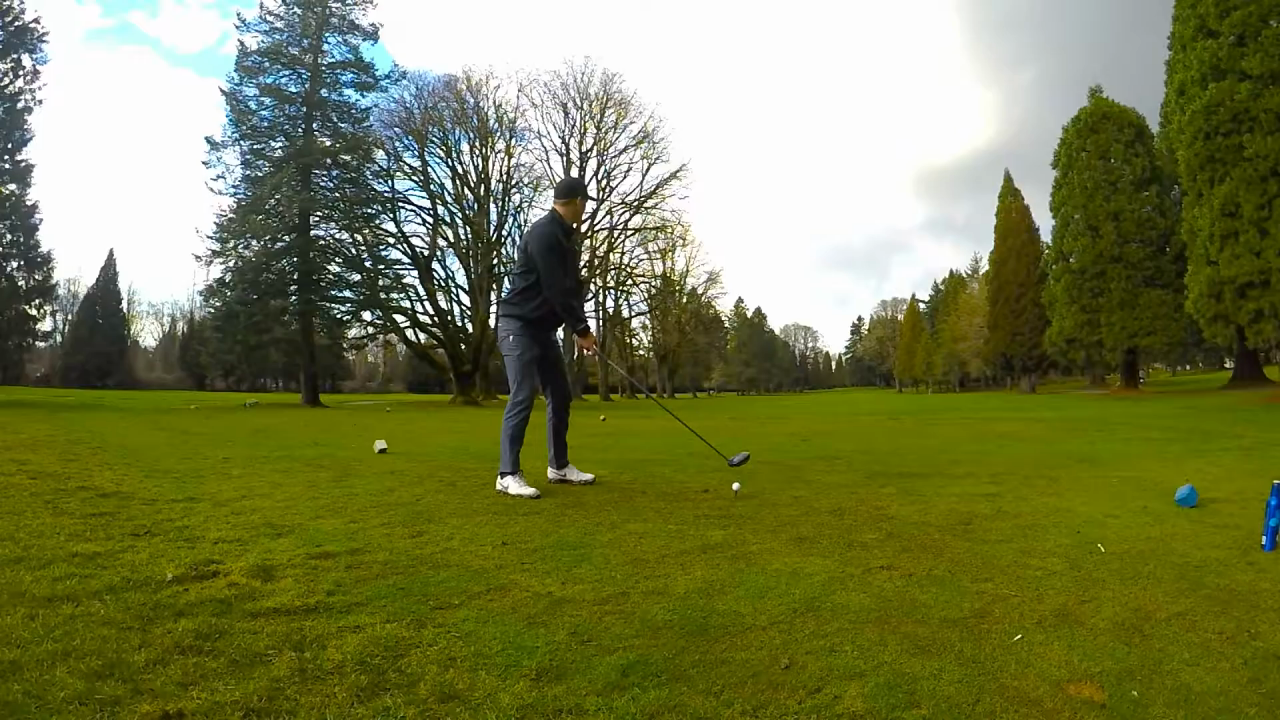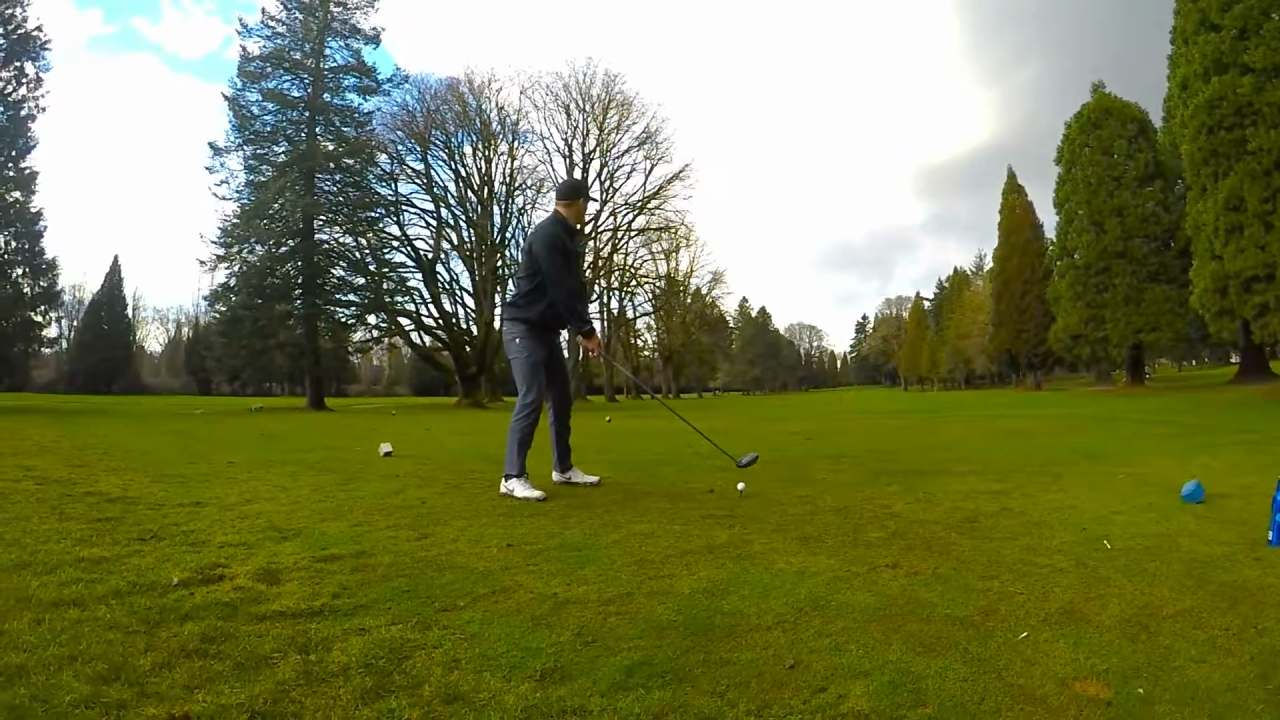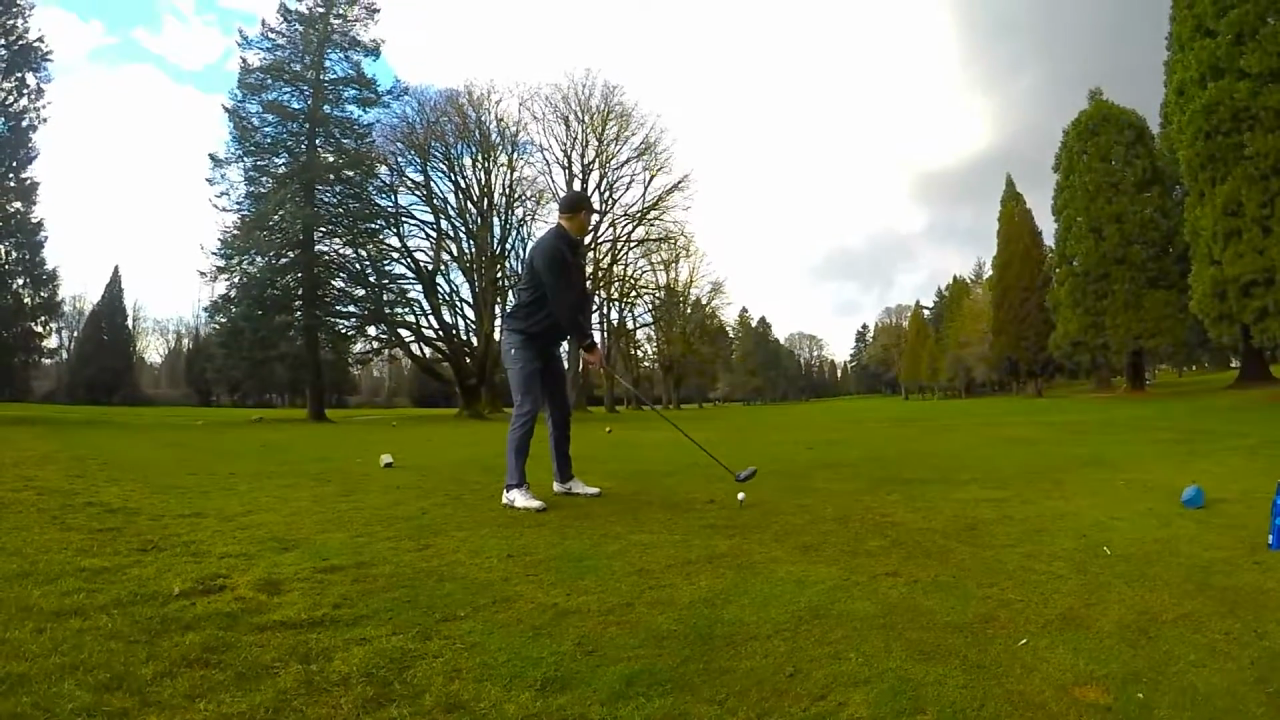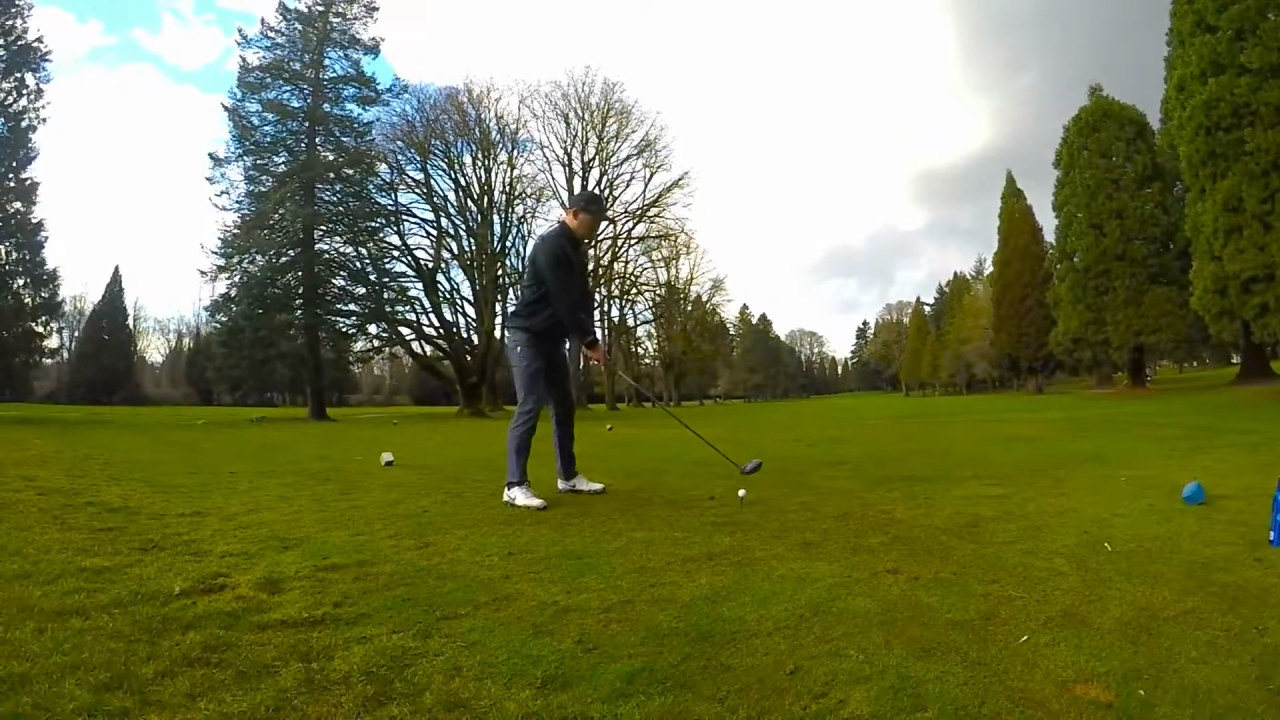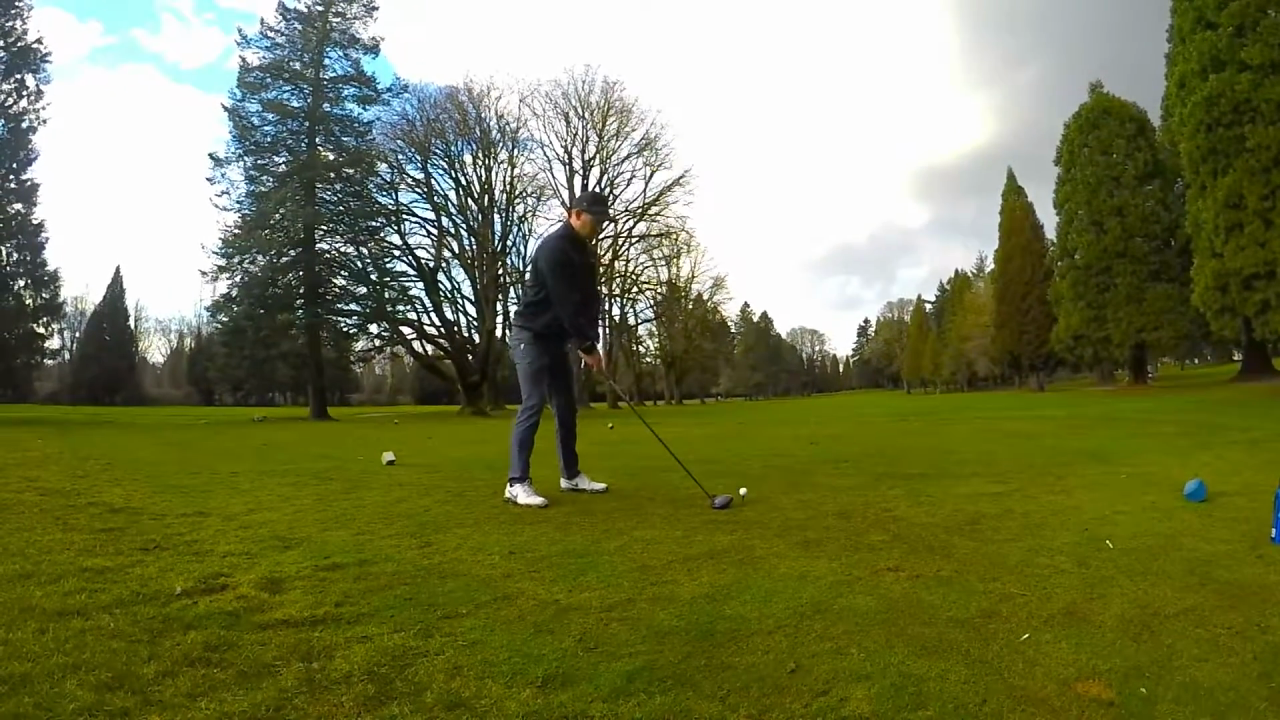
dt=0.7s
person 1, frame 1
left shoulder: (566, 237)
right shoulder: (543, 233)
left elbow: (573, 286)
right elbow: (556, 289)
left wrist: (580, 328)
right wrist: (581, 329)
left hip: (544, 327)
right hip: (519, 325)
left knee: (560, 394)
right knee: (523, 395)
left ankle: (559, 465)
right ankle: (508, 474)
person 1, frame 2
left shoulder: (568, 238)
right shoulder: (547, 235)
left elbow: (575, 288)
right elbow: (561, 290)
left wrist: (583, 329)
right wrist: (586, 330)
left hip: (547, 329)
right hip: (524, 327)
left knee: (561, 399)
right knee: (532, 398)
left ankle: (563, 469)
right ankle: (513, 477)
person 1, frame 3
left shoulder: (573, 250)
right shoulder: (549, 248)
left elbow: (580, 301)
right elbow: (562, 304)
left wrist: (586, 342)
right wrist: (587, 344)
left hip: (547, 341)
right hip: (522, 338)
left knee: (560, 409)
right knee: (527, 408)
left ankle: (564, 479)
right ankle: (514, 488)
person 1, frame 4
left shoulder: (575, 249)
right shoulder: (551, 246)
left elbow: (582, 299)
right elbow: (564, 302)
left wrist: (587, 339)
right wrist: (590, 341)
left hip: (552, 339)
right hip: (527, 336)
left knee: (564, 407)
right knee: (530, 406)
left ankle: (568, 476)
right ankle: (516, 485)
person 1, frame 5
left shoulder: (586, 252)
right shoulder: (554, 248)
left elbow: (590, 301)
right elbow: (565, 304)
left wrist: (590, 342)
right wrist: (588, 346)
left hip: (557, 339)
right hip: (531, 336)
left knee: (566, 407)
right knee: (533, 404)
left ankle: (571, 475)
right ankle: (518, 482)
